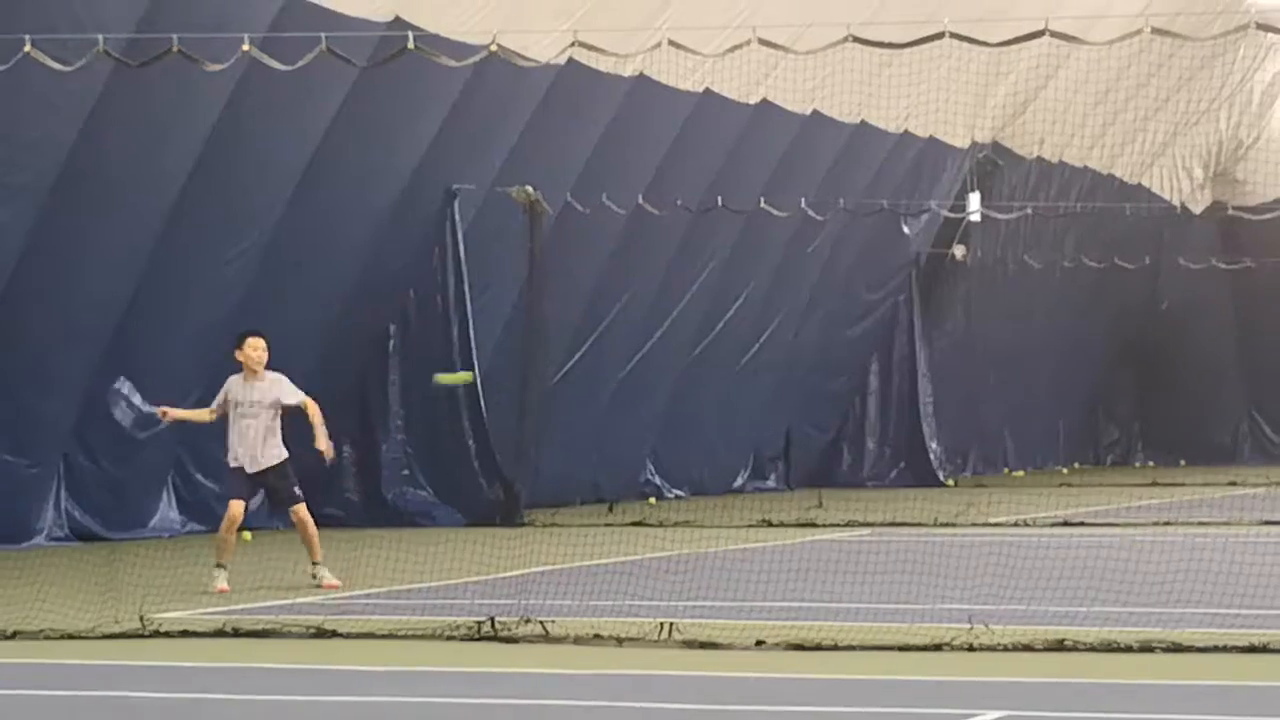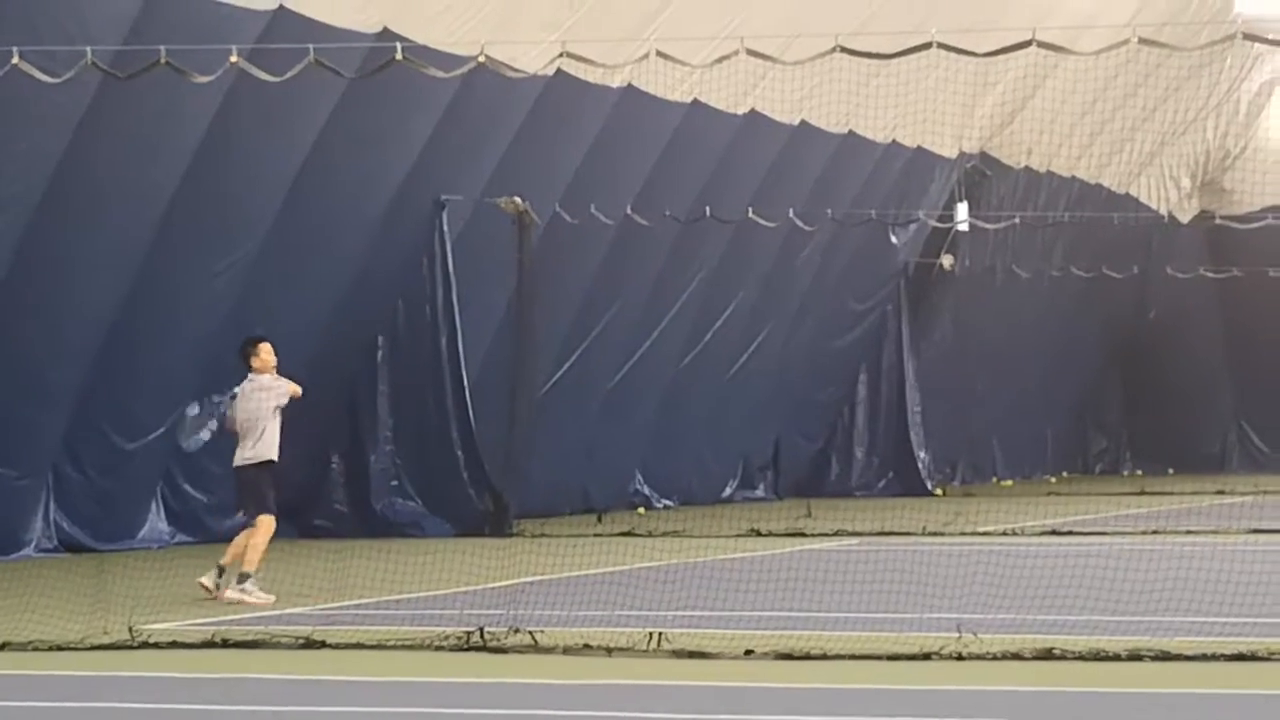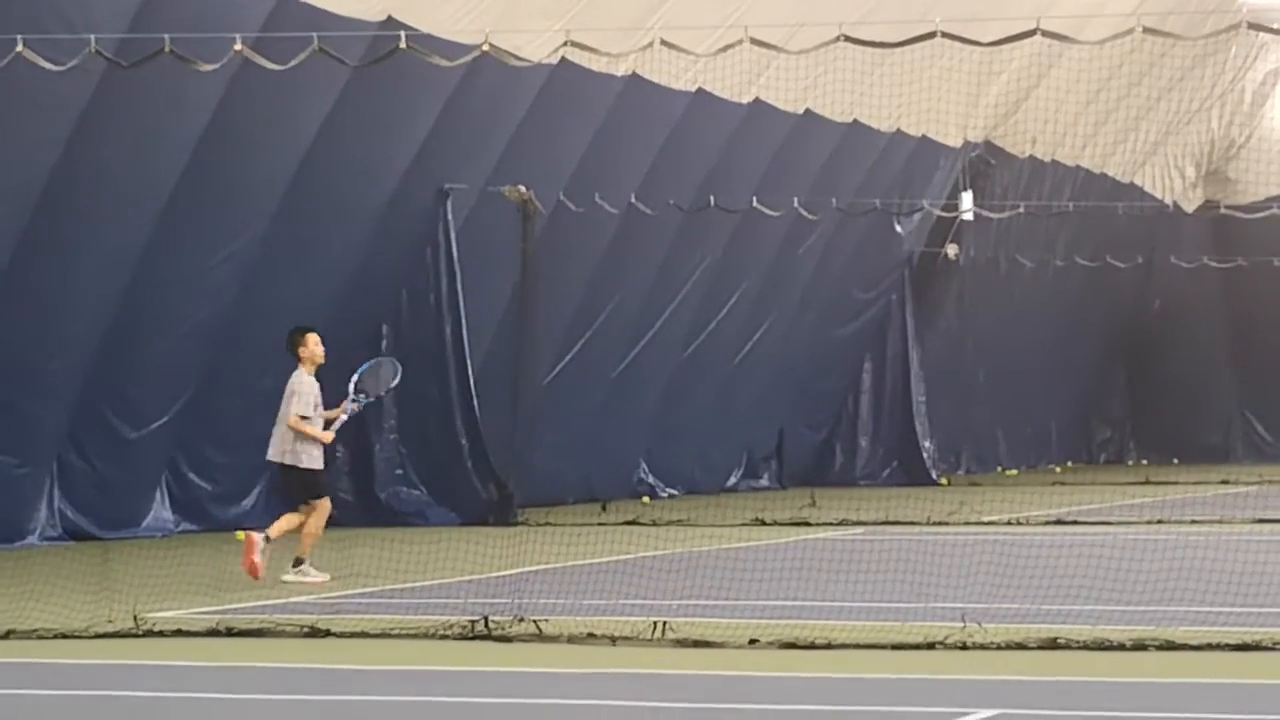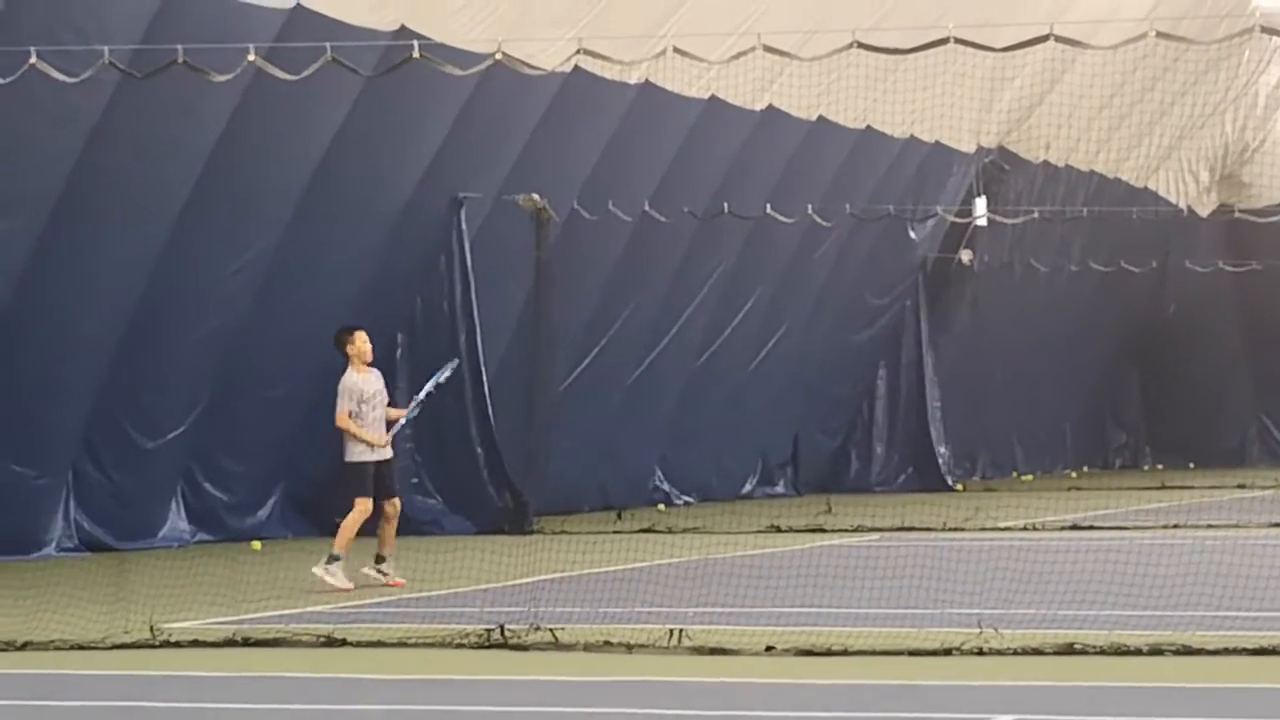
dt=0.5s
person 1, frame 1
left shoulder: (277, 382)
right shoulder: (232, 385)
left elbow: (310, 405)
right elbow: (213, 414)
left wrist: (321, 435)
right wrist: (177, 414)
left hip: (274, 461)
right hip: (241, 463)
left knee: (302, 517)
right knee: (234, 515)
left ankle: (318, 569)
right ankle: (220, 570)
person 1, frame 2
left shoulder: (241, 393)
right shoulder: (269, 383)
left elbow: (232, 426)
right elbow: (296, 391)
left hip: (248, 465)
right hip: (257, 465)
left knee: (256, 528)
right knee: (266, 524)
left ankle: (216, 575)
right ankle: (244, 584)
person 1, frame 3
left shoulder: (304, 381)
right shoulder: (305, 384)
right elbow: (293, 421)
left wrist: (338, 412)
right wrist: (320, 436)
left hip: (289, 457)
right hip: (301, 458)
left knee: (303, 513)
right knee: (322, 508)
left ankle: (263, 538)
right ankle: (299, 567)
person 1, frame 4
left shoulder: (375, 376)
right shoulder: (349, 382)
right elbow: (341, 421)
left wrist: (404, 413)
right wrist: (370, 438)
left hip: (381, 455)
right hip: (360, 458)
left knee: (392, 510)
right knee: (363, 509)
left ankle: (379, 565)
right ankle: (331, 564)
